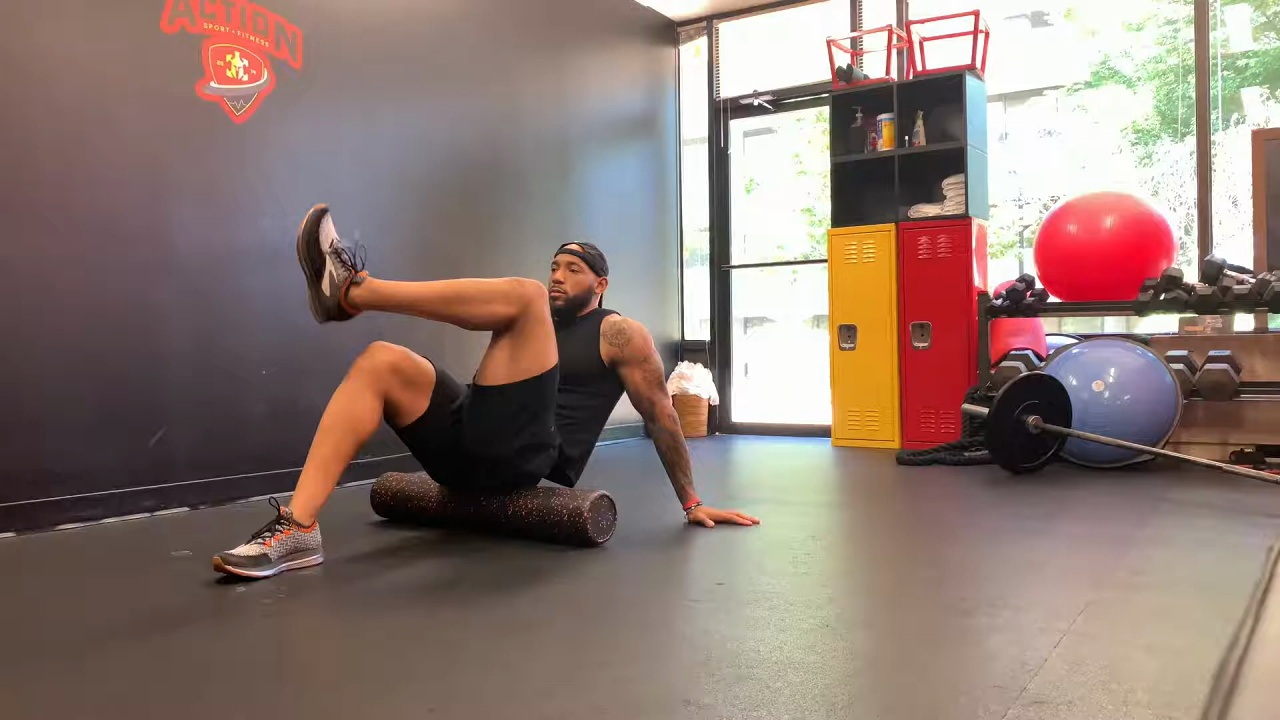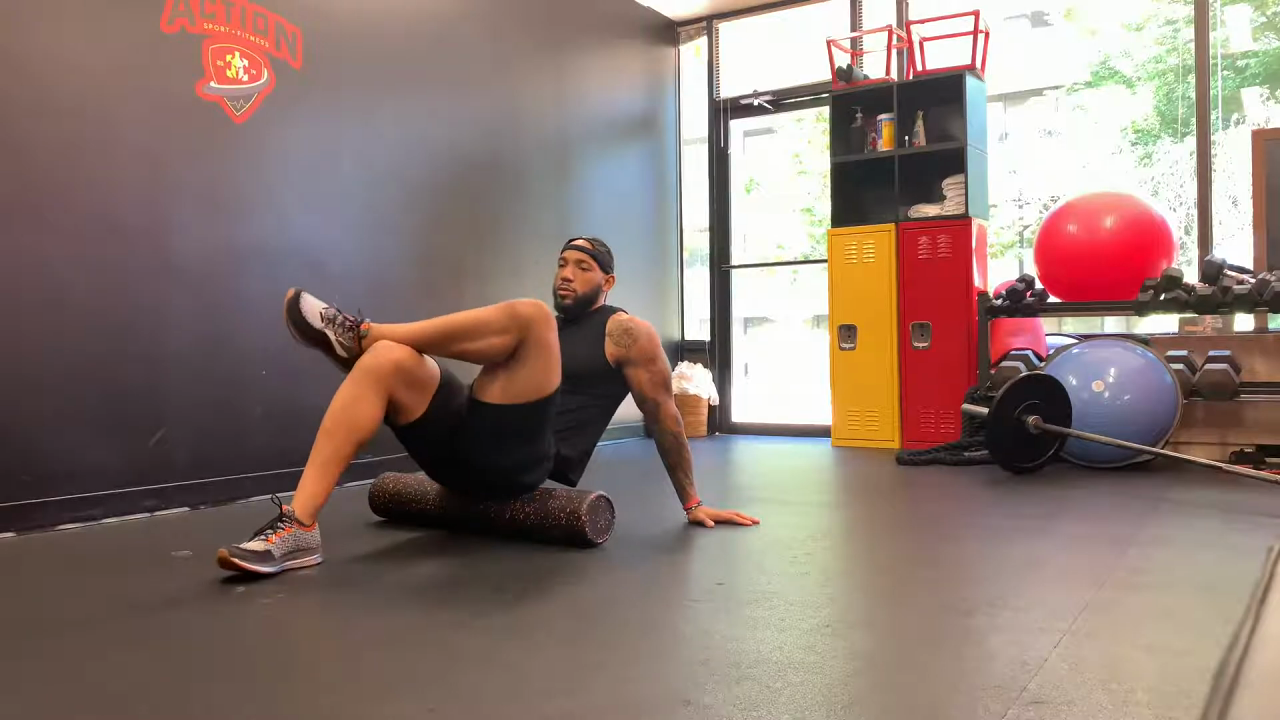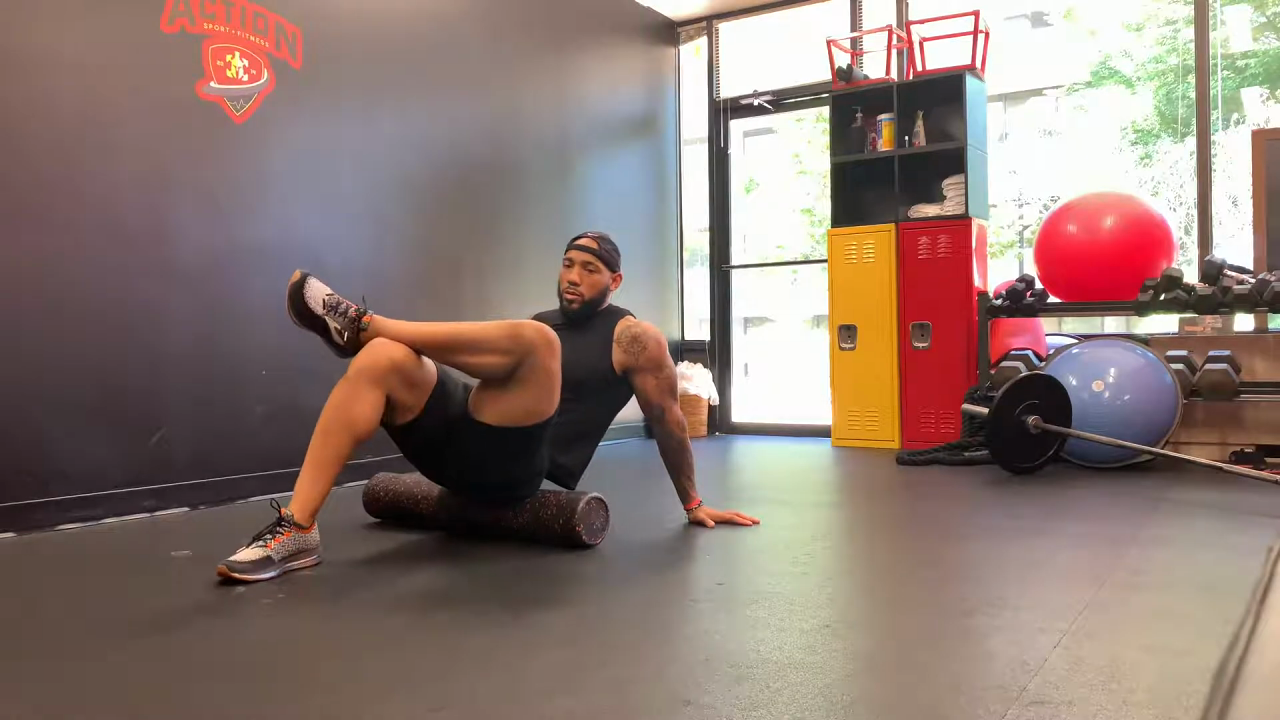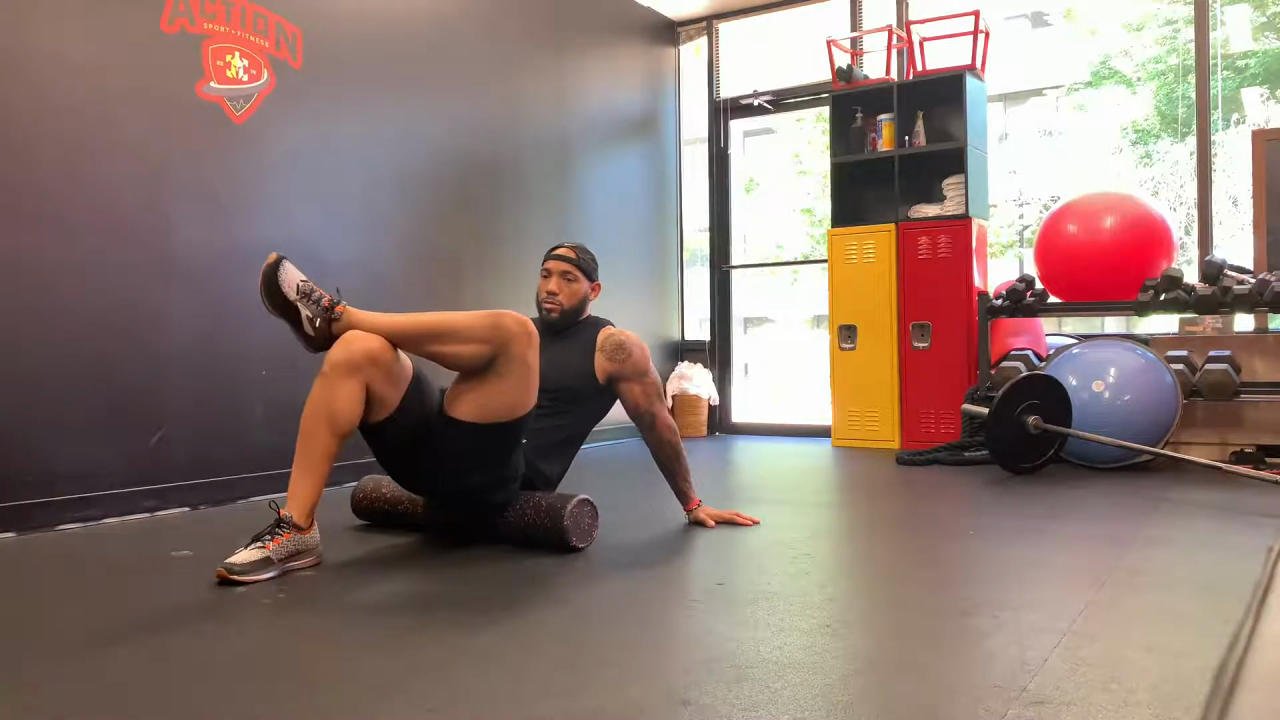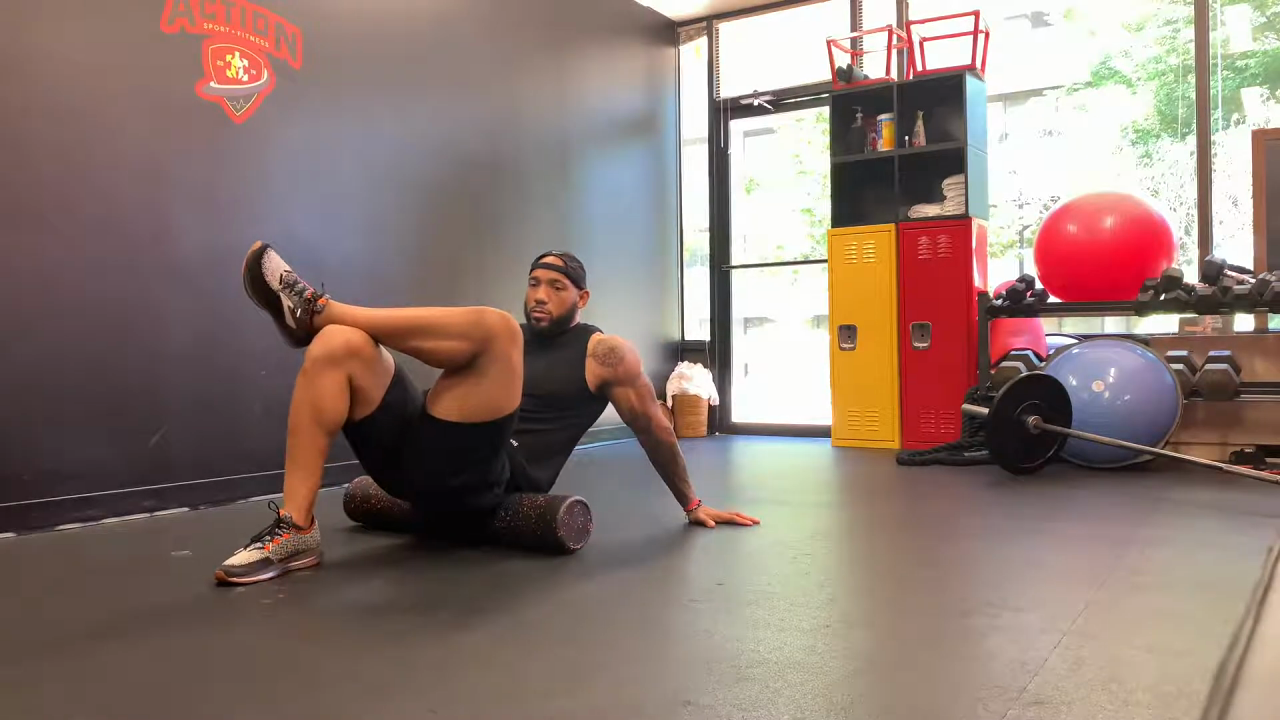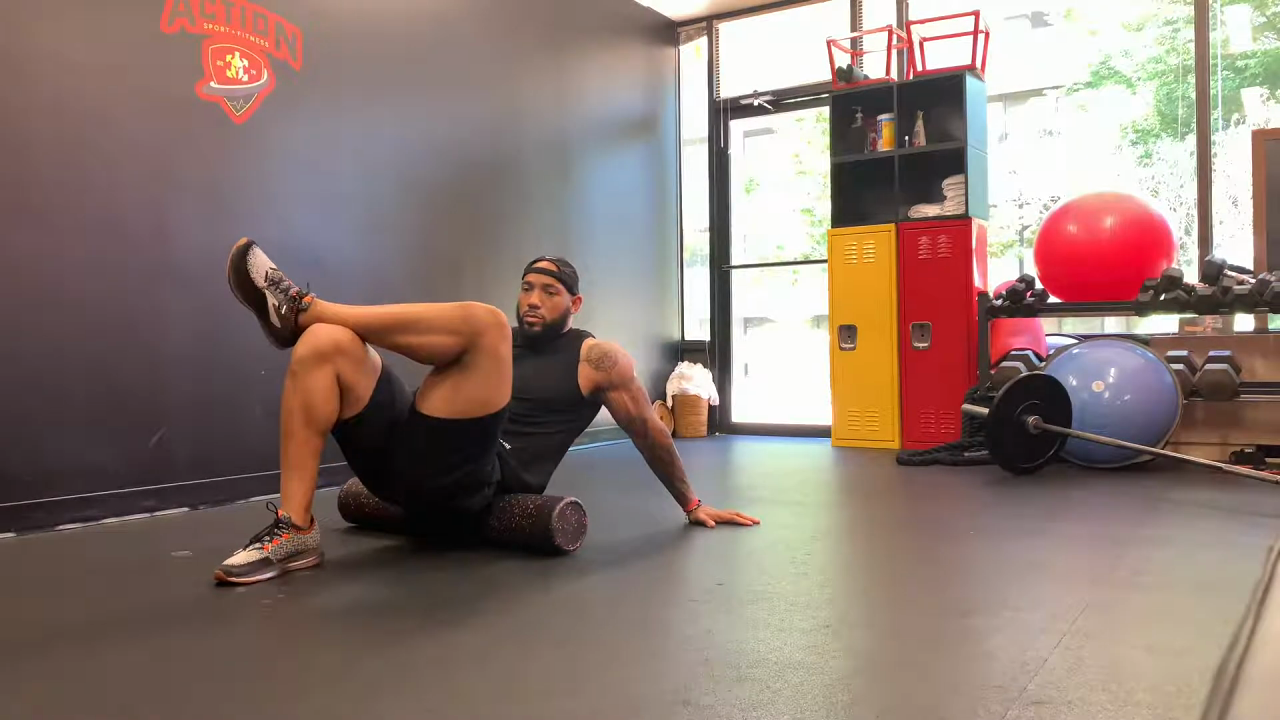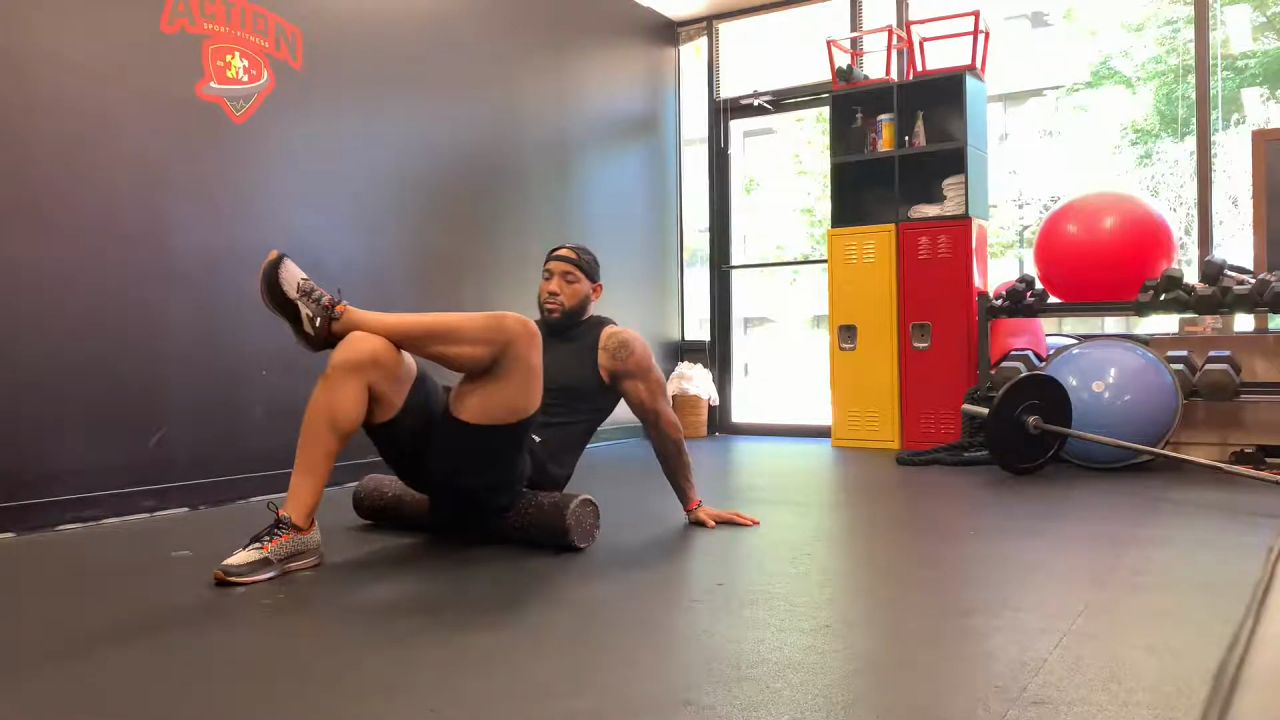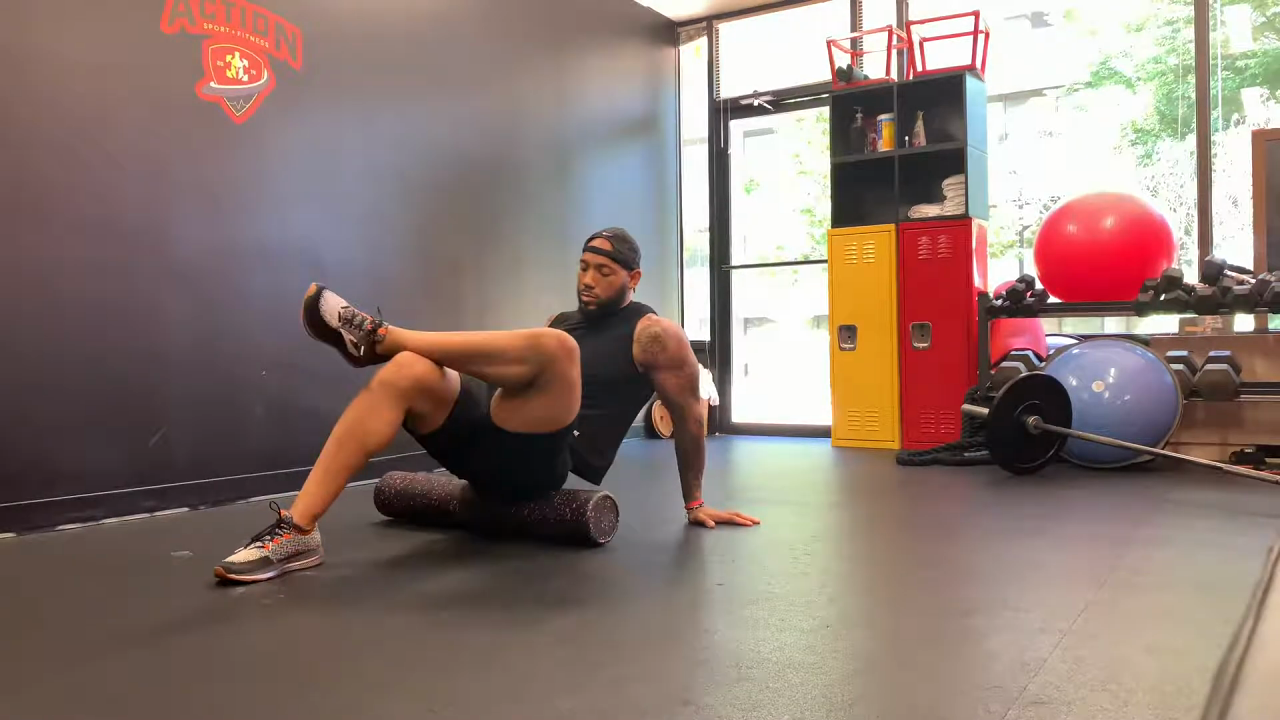
dt=0.5s
person 1, frame 1
left shoulder: (620, 335)
right shoulder: (544, 330)
left elbow: (660, 414)
left wrist: (691, 502)
left hip: (519, 452)
right hip: (471, 449)
left knee: (524, 296)
right knee: (382, 361)
left ankle: (350, 290)
right ankle: (298, 528)
person 1, frame 2
left shoulder: (626, 335)
right shoulder: (548, 336)
left elbow: (664, 415)
left wrist: (691, 503)
left hip: (517, 459)
right hip: (471, 449)
left knee: (528, 315)
right knee: (386, 362)
left ankle: (361, 335)
right ankle: (299, 527)
person 1, frame 3
left shoulder: (633, 338)
right shoulder: (541, 322)
left elbow: (667, 420)
left wrist: (693, 503)
left hip: (513, 466)
right hip: (461, 441)
left knee: (534, 341)
right knee: (382, 358)
left ankle: (362, 324)
right ankle: (297, 529)
person 1, frame 4
left shoulder: (615, 348)
right shoulder: (524, 340)
left elbow: (657, 425)
left wrist: (692, 503)
left hip: (489, 470)
right hip: (436, 448)
left knee: (511, 330)
right knee: (357, 352)
left ankle: (333, 315)
right ankle: (295, 529)
person 1, frame 5
left shoulder: (605, 353)
right shoulder: (513, 343)
left elbow: (654, 428)
left wrist: (692, 504)
left hip: (475, 476)
right hip: (422, 454)
left knee: (492, 327)
right knee: (338, 347)
left ankle: (315, 309)
right ankle: (295, 529)
person 1, frame 6
left shoulder: (596, 359)
right shoulder: (502, 344)
left elbow: (649, 430)
left wrist: (692, 504)
left hip: (463, 474)
right hip: (408, 455)
left knee: (482, 321)
right knee: (323, 344)
left ankle: (300, 308)
right ankle: (294, 530)
person 1, frame 7
left shoulder: (616, 345)
right shoulder: (532, 337)
left elbow: (662, 421)
left wrist: (692, 502)
left hip: (495, 469)
right hip: (441, 451)
left knee: (514, 331)
right knee: (362, 353)
left ankle: (336, 315)
right ankle: (295, 530)
person 1, frame 8
left shoulder: (653, 335)
right shoulder: (562, 321)
left elbow: (688, 415)
left wrist: (694, 502)
left hip: (539, 461)
right hip: (489, 439)
left knee: (555, 347)
right knee: (407, 372)
left ankle: (381, 335)
right ankle: (297, 530)
